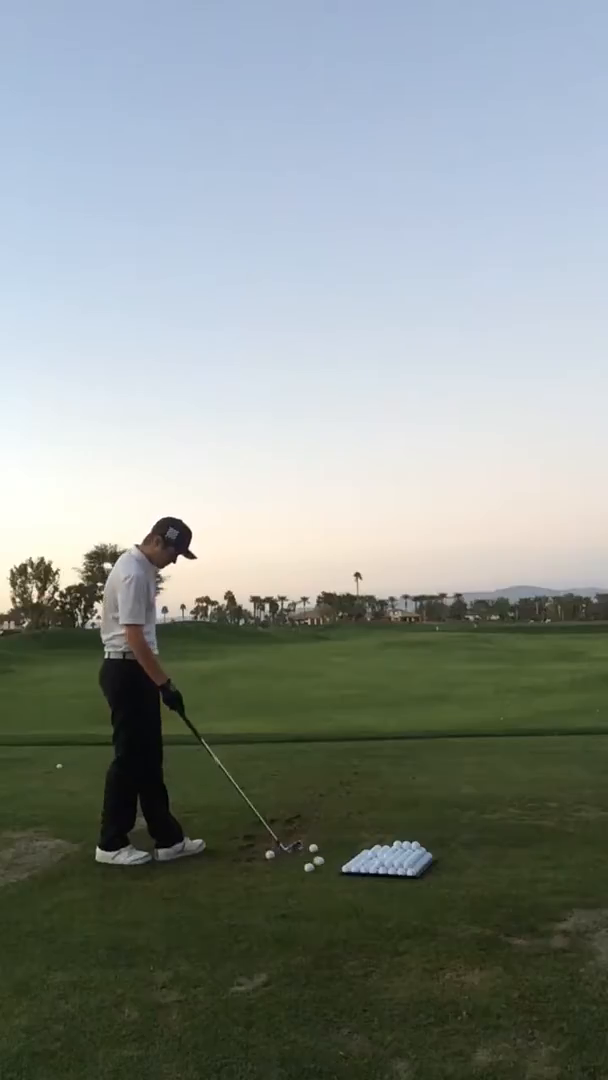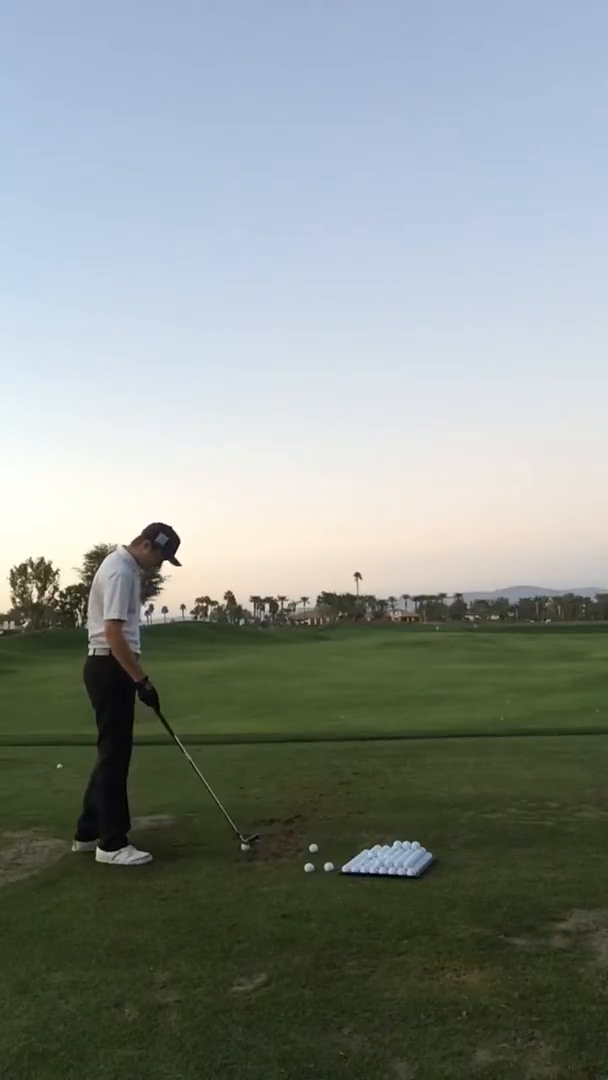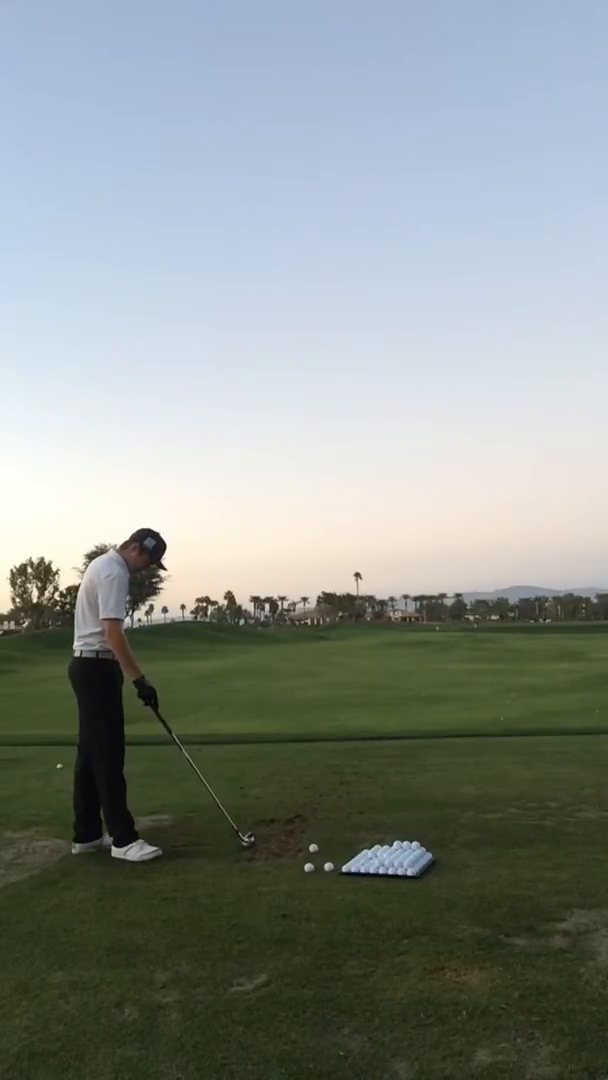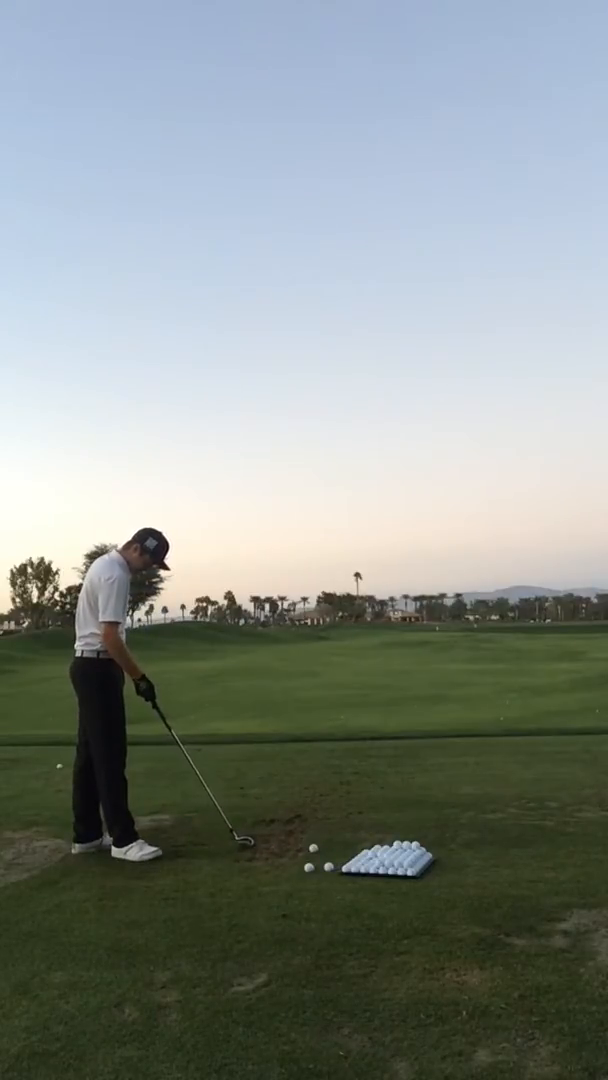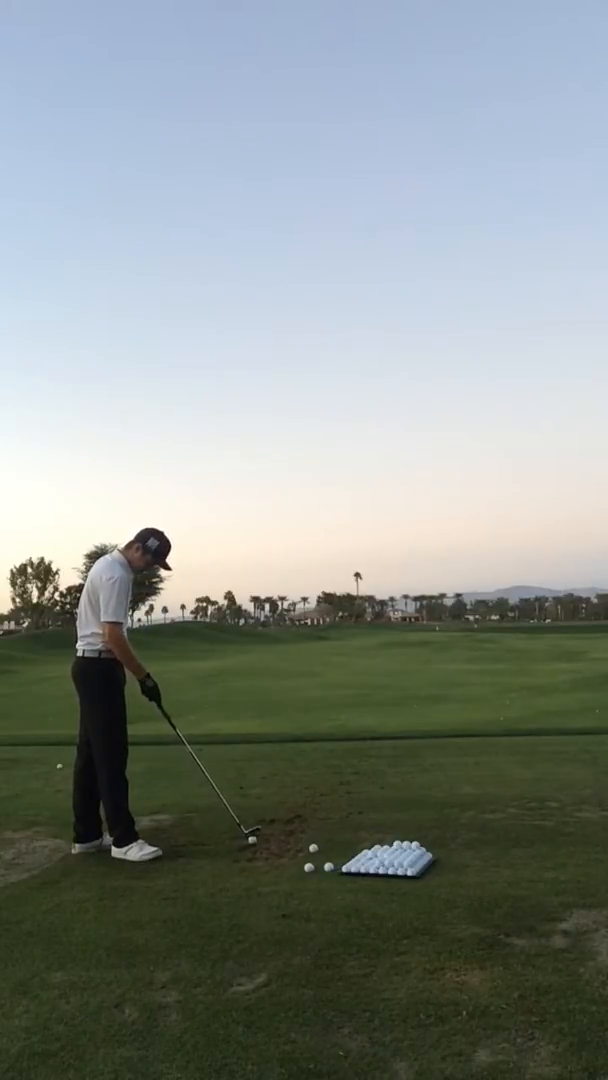
dt=1s
person 1, frame 1
left shoulder: (140, 567)
right shoulder: (133, 574)
right elbow: (134, 637)
right wrist: (165, 684)
left hip: (135, 670)
right hip: (127, 672)
left knee: (148, 757)
right knee: (130, 757)
left ankle: (168, 839)
right ankle: (111, 843)
person 1, frame 2
left shoulder: (125, 566)
right shoulder: (120, 572)
right elbow: (113, 633)
right wrist: (142, 680)
left hip: (112, 667)
right hip: (110, 668)
left knee: (114, 752)
right knee: (114, 754)
left ankle: (89, 830)
right ankle: (111, 843)
person 1, frame 3
left shoulder: (103, 565)
right shoulder: (114, 573)
right elbow: (113, 633)
right wrist: (139, 679)
left hip: (87, 664)
right hip: (97, 667)
left knee: (91, 752)
right knee: (108, 754)
left ankle: (87, 834)
right ankle: (123, 838)
person 1, frame 4
left shoulder: (105, 564)
right shoulder: (115, 575)
right elbow: (110, 637)
right wrist: (139, 678)
left hip: (88, 665)
right hip: (98, 668)
left knee: (90, 753)
right knee: (110, 754)
left ankle: (86, 834)
right ankle: (122, 838)
person 1, frame 5
left shoulder: (108, 565)
right shoulder: (116, 575)
right elbow: (113, 636)
right wrist: (144, 677)
left hip: (90, 664)
right hip: (100, 668)
left knee: (91, 753)
right knee: (111, 754)
left ankle: (86, 834)
right ankle: (123, 838)
